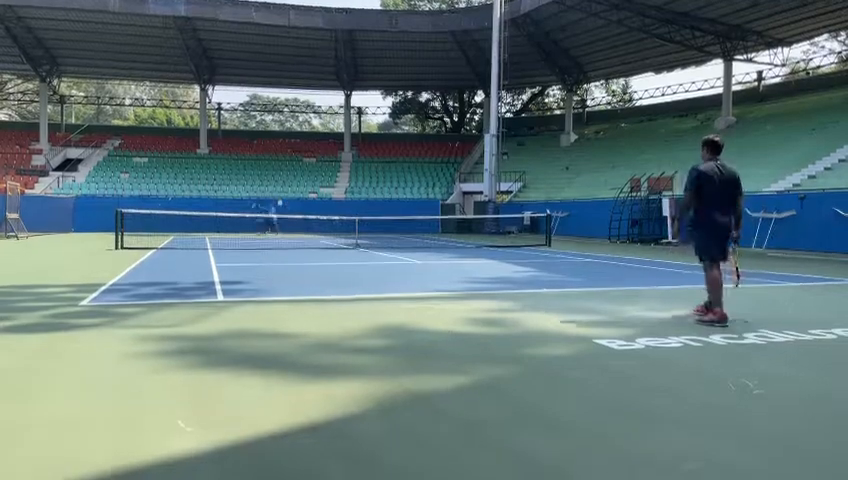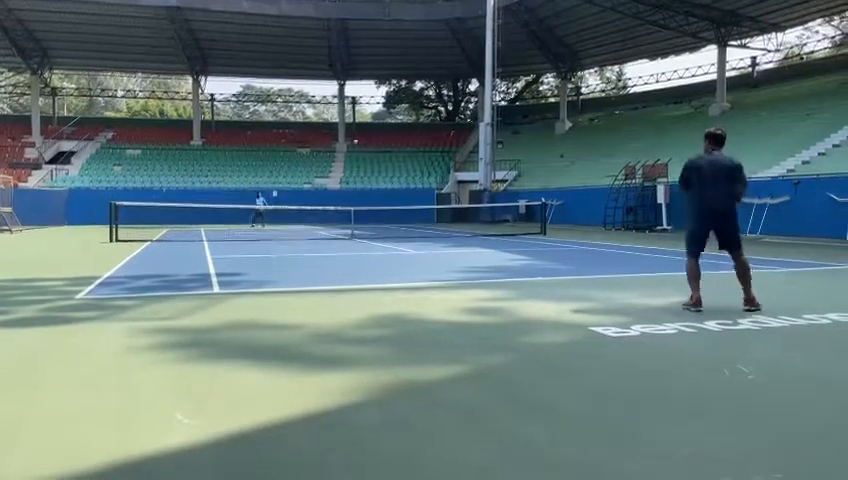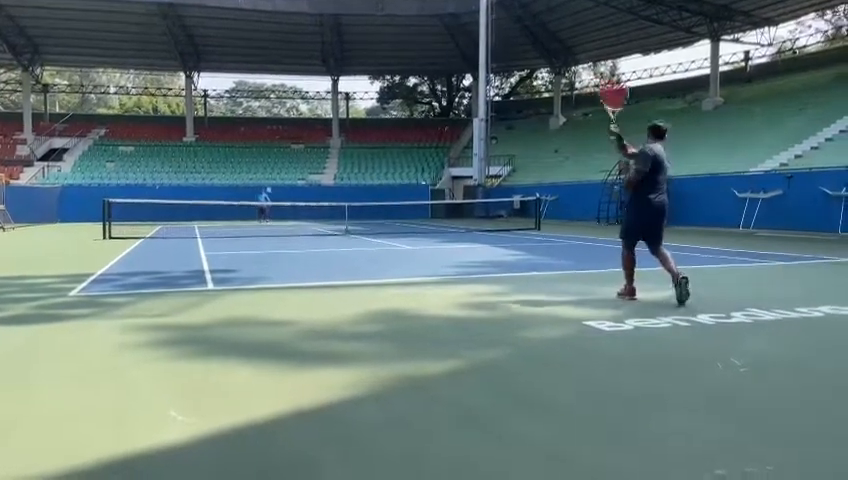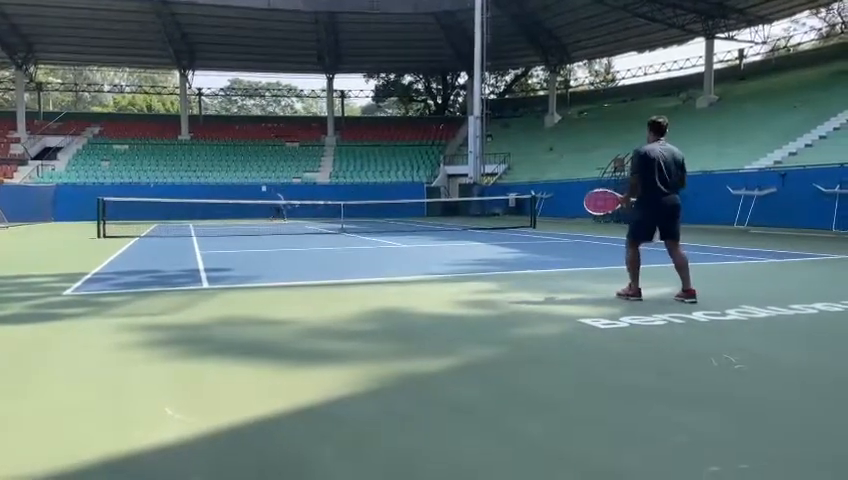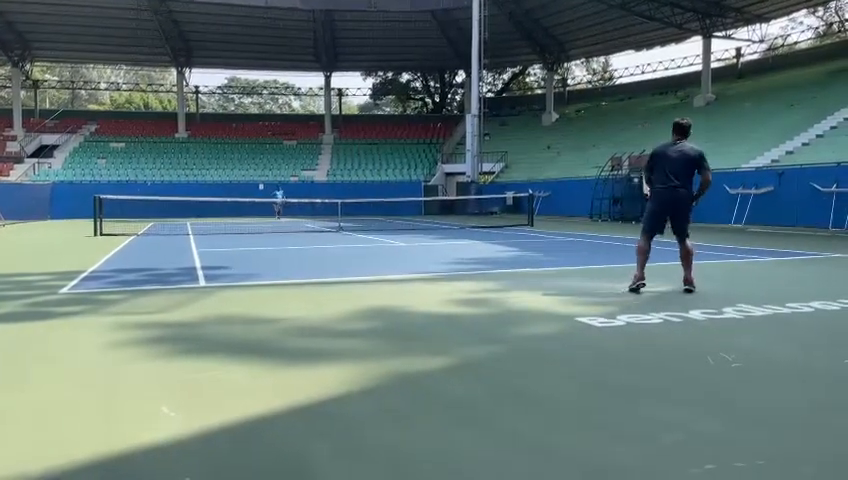
dt=1s
person 1, frame 1
left shoulder: (698, 170)
right shoulder: (732, 172)
left elbow: (689, 199)
right elbow: (738, 203)
left wrist: (679, 218)
right wrist: (737, 228)
left hip: (704, 225)
right hip: (724, 225)
left knee: (710, 266)
right knee: (715, 265)
left ankle: (718, 313)
right ankle: (711, 305)
person 1, frame 2
left shoulder: (692, 163)
right shoulder: (733, 163)
left elbow: (684, 188)
right elbow: (740, 191)
left hip: (699, 214)
right hip: (725, 213)
left knee: (693, 256)
right knee: (737, 254)
left ankle: (695, 298)
right ankle: (749, 298)
person 1, frame 3
left shoulder: (648, 150)
right shoulder: (659, 152)
left elbow: (635, 176)
right elbow: (629, 153)
left wrist: (625, 186)
right wrist: (619, 137)
left hip: (642, 204)
right hip: (659, 204)
left knee: (628, 245)
right knee: (656, 247)
left ankle: (629, 288)
right ankle: (677, 276)
person 1, frame 4
left shoulder: (642, 152)
right shoulder: (677, 153)
left elbow: (634, 182)
right elbow: (682, 183)
left wrist: (628, 197)
left hip: (648, 205)
right hip: (671, 204)
left knee: (632, 244)
right knee: (674, 247)
left ankle: (634, 289)
right ankle: (688, 290)
person 1, frame 5
left shoulder: (658, 150)
right shoulder: (696, 153)
left elbow: (647, 175)
right elbow: (707, 179)
right wrist: (696, 197)
left hip: (659, 197)
right hip: (682, 199)
left knee: (646, 237)
right knee: (683, 239)
left ankle: (639, 276)
right ankle: (688, 279)
